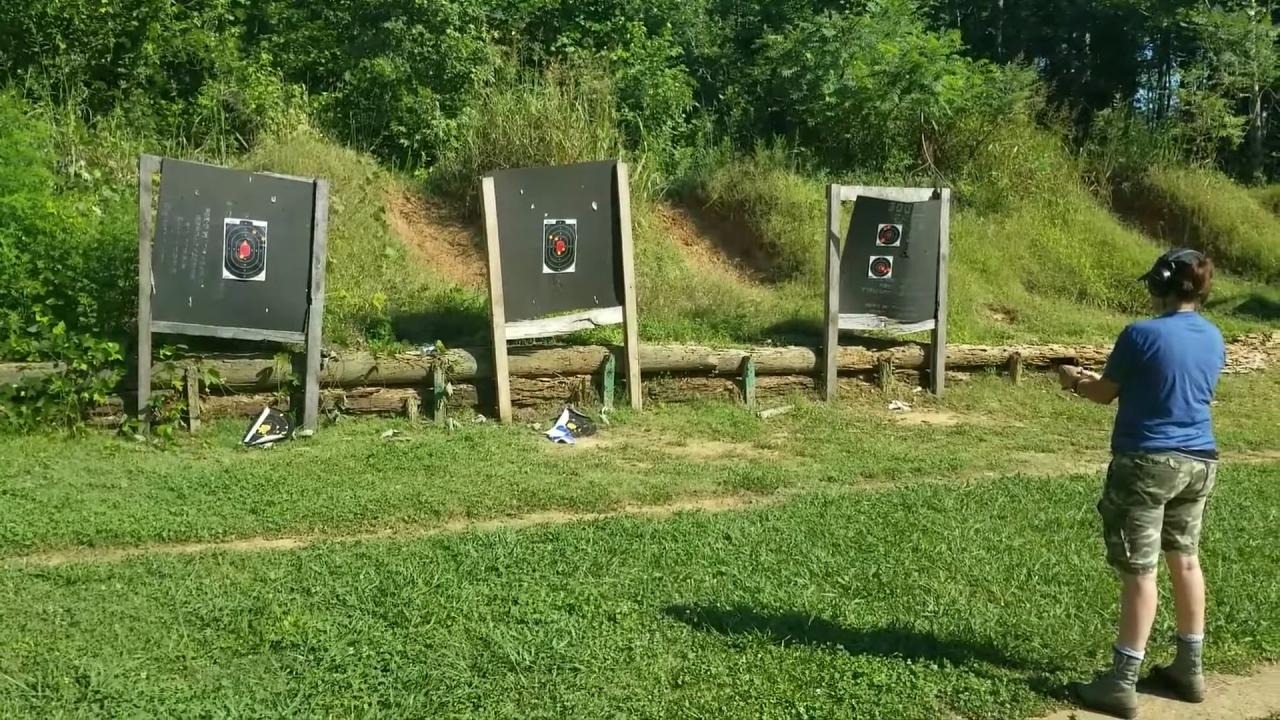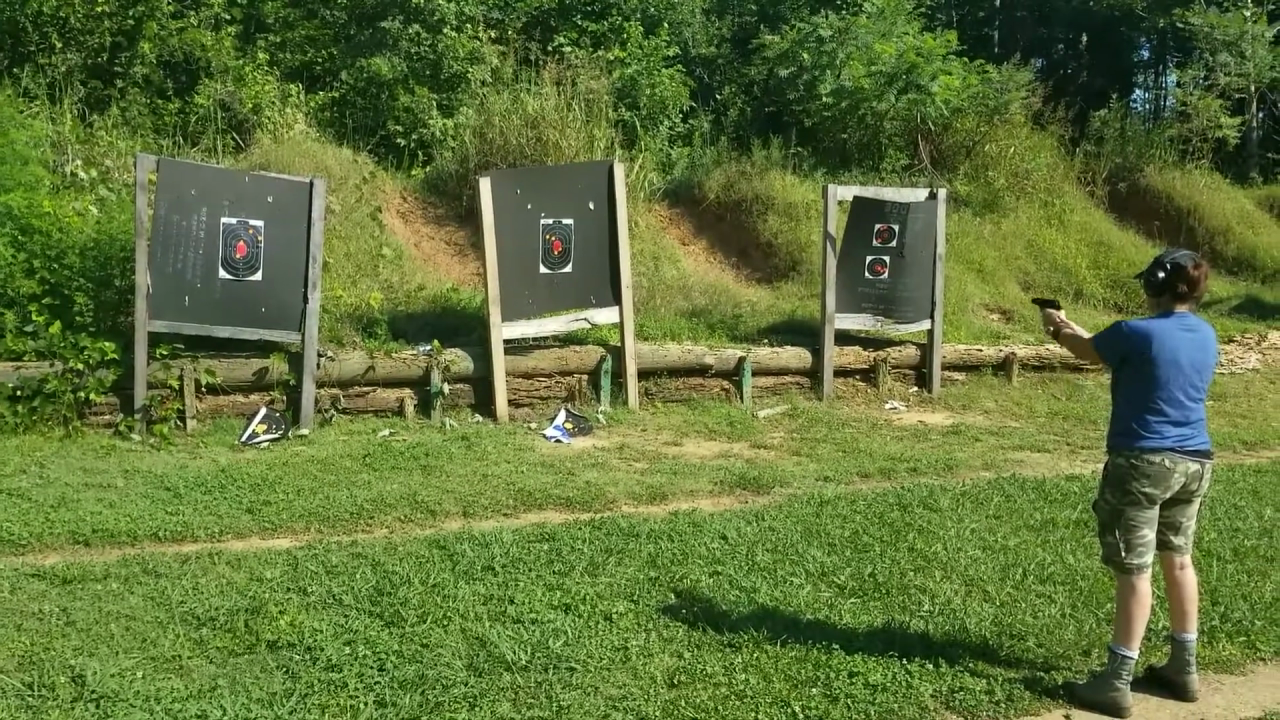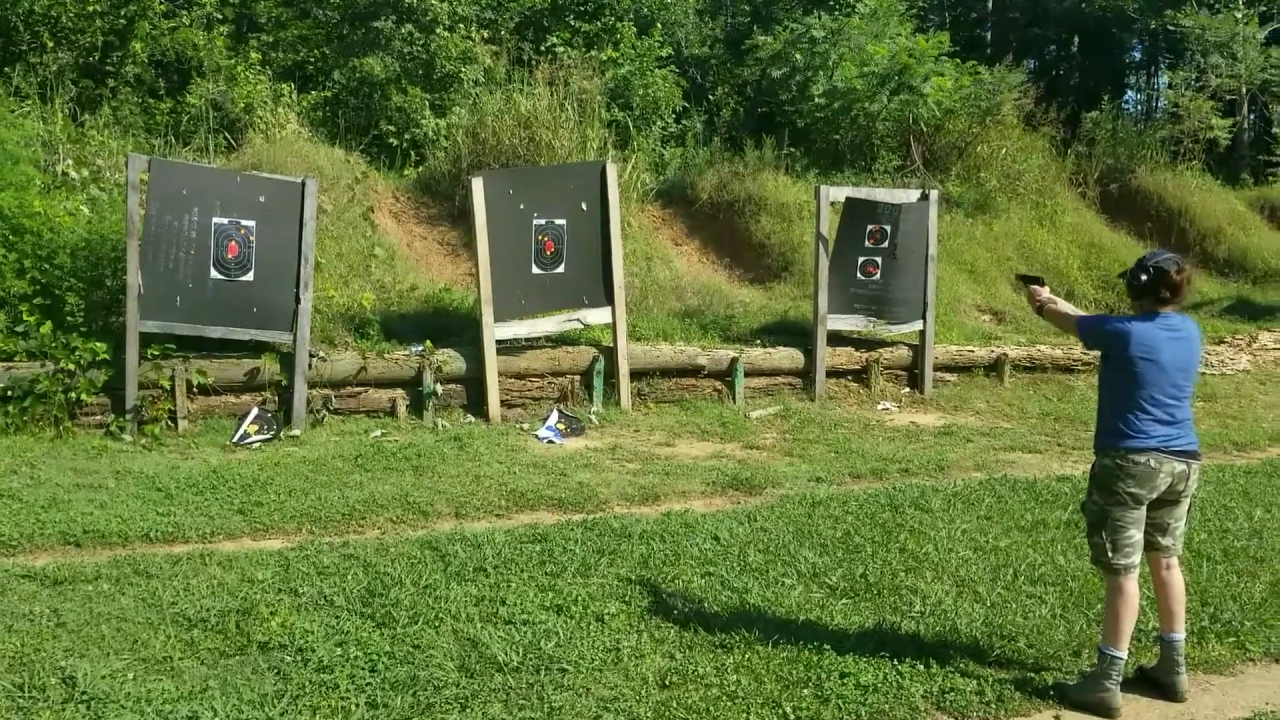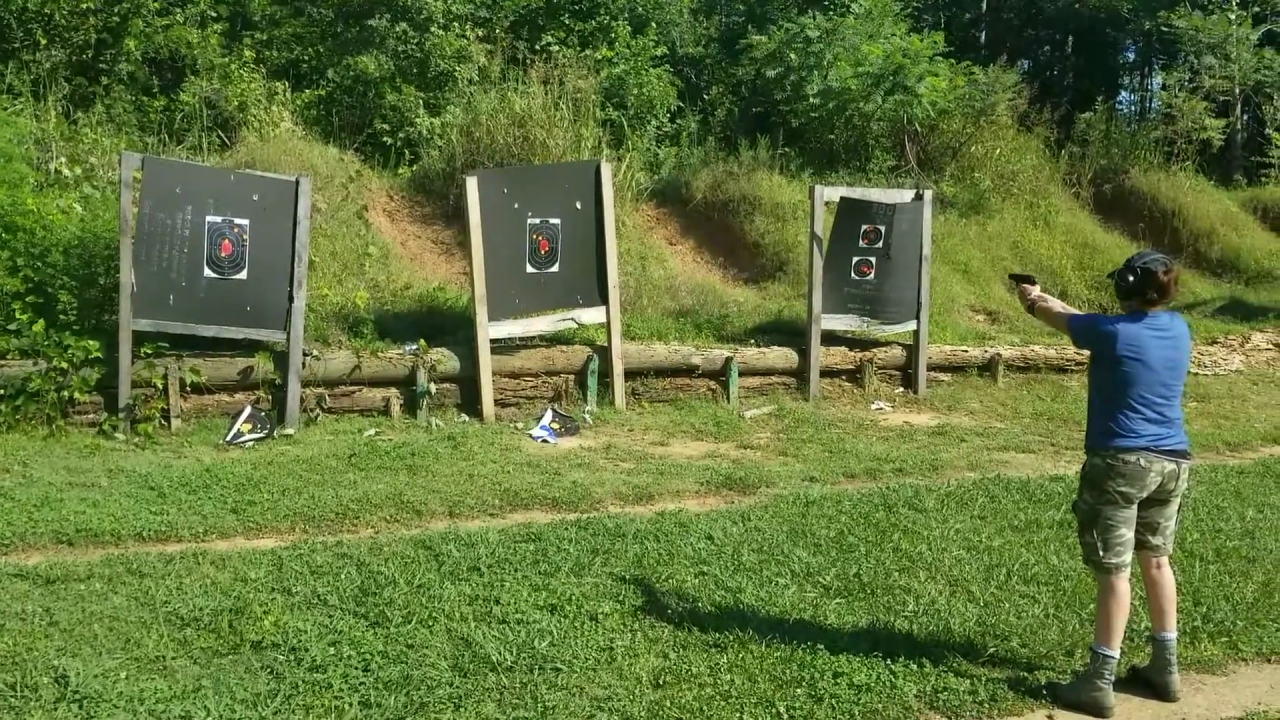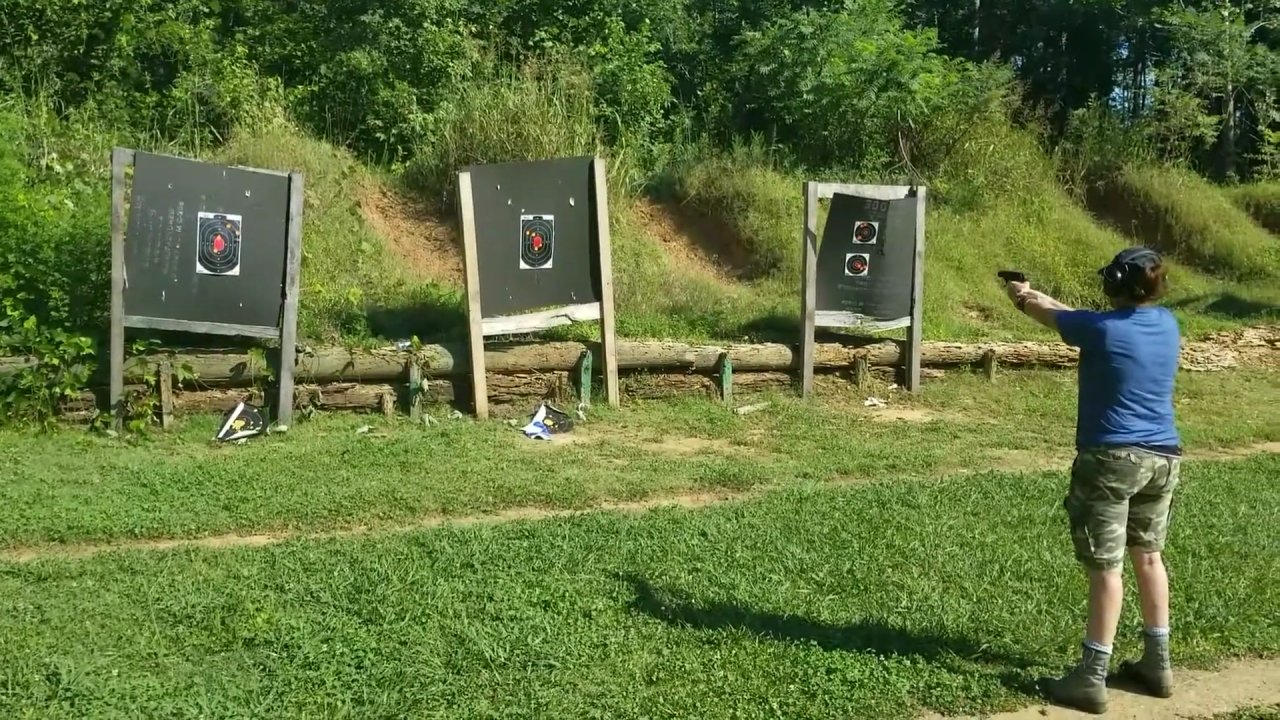
dt=0.5s
person 1, frame 1
left shoulder: (1142, 334)
right shoulder: (1213, 338)
left elbow: (1106, 393)
left wrist: (1076, 382)
right wrist: (1096, 377)
left hip: (1147, 462)
right hip: (1199, 461)
left knee: (1139, 571)
right knee: (1184, 560)
right ankle: (1189, 669)
person 1, frame 2
left shoulder: (1137, 333)
right shoulder: (1206, 335)
left elbow: (1088, 349)
left wrist: (1058, 329)
right wrist: (1073, 326)
left hip: (1143, 463)
right hip: (1195, 462)
left knee: (1134, 571)
right knee: (1178, 560)
right ankle: (1183, 668)
person 1, frame 3
left shoulder: (1123, 332)
right shoulder: (1189, 331)
left elbow: (1070, 322)
left wrist: (1041, 302)
right wrist: (1055, 299)
left hip: (1130, 464)
right hip: (1182, 462)
left knee: (1123, 571)
right knee: (1166, 561)
right ankle: (1173, 669)
person 1, frame 4
left shoulder: (1113, 332)
right shoulder: (1178, 328)
left elbow: (1059, 319)
left wrist: (1033, 300)
right wrist: (1048, 298)
left hip: (1120, 463)
right hip: (1173, 462)
left knee: (1114, 571)
right knee: (1156, 560)
right ankle: (1165, 668)
person 1, frame 5
left shoulder: (1103, 329)
right shoulder: (1168, 324)
left elbow: (1050, 316)
left wrist: (1022, 296)
right wrist: (1037, 294)
left hip: (1111, 459)
right hip: (1163, 457)
left knee: (1106, 567)
right knee: (1149, 556)
left ankle: (1092, 679)
right ankle: (1157, 663)
